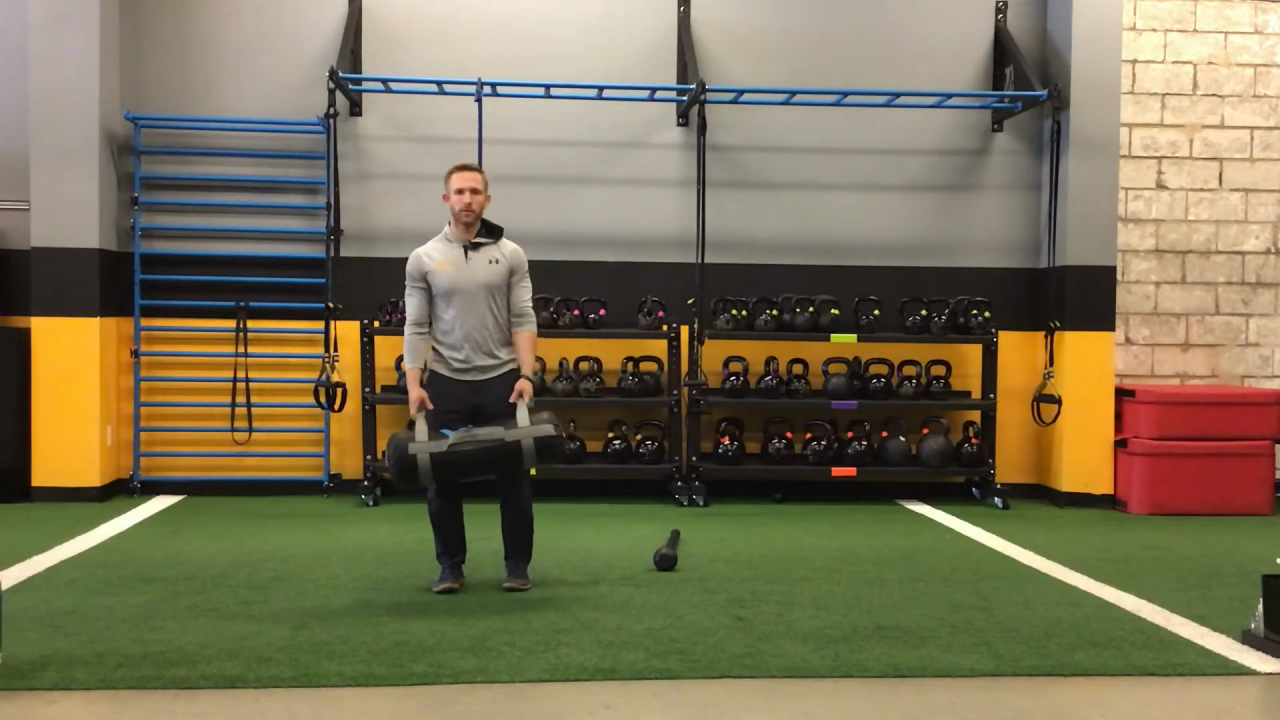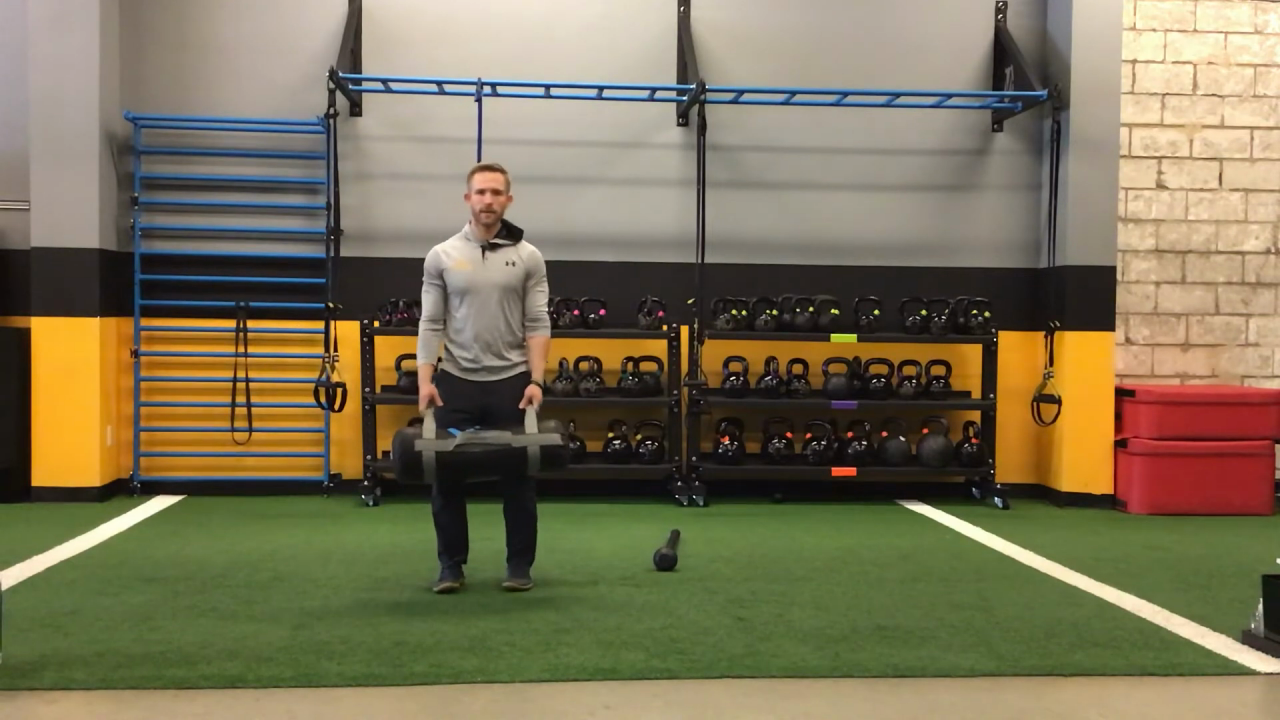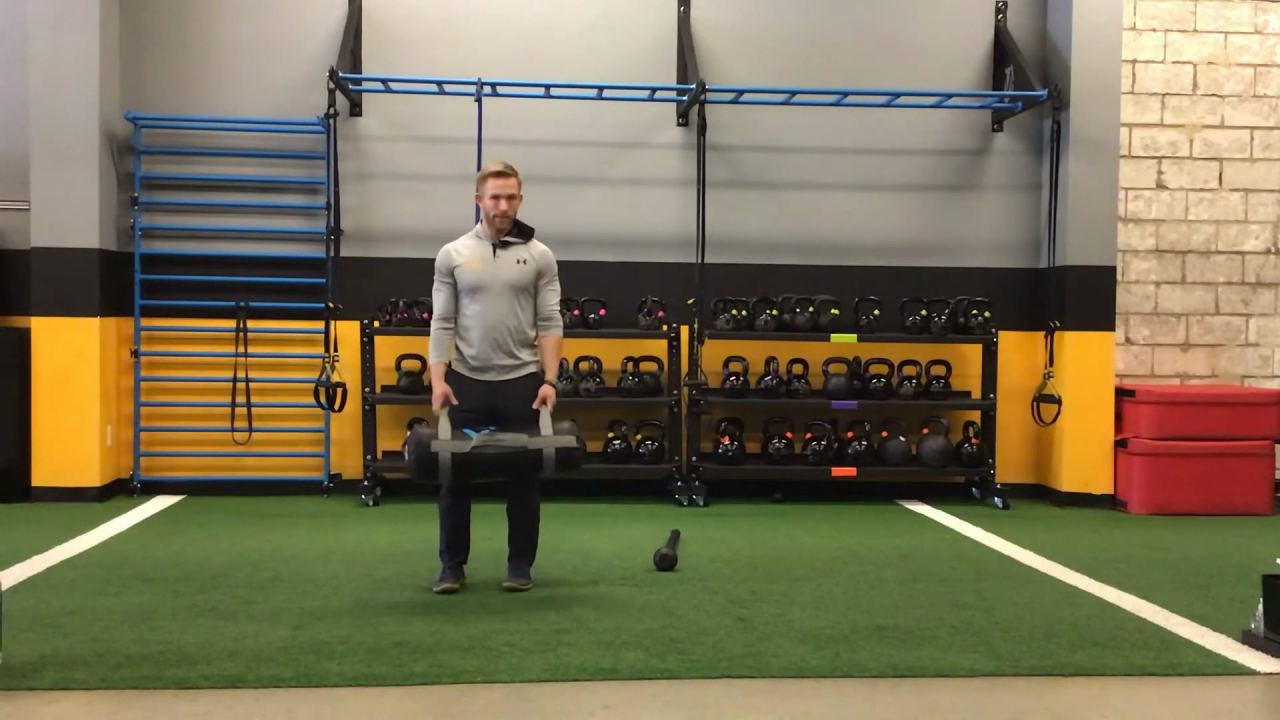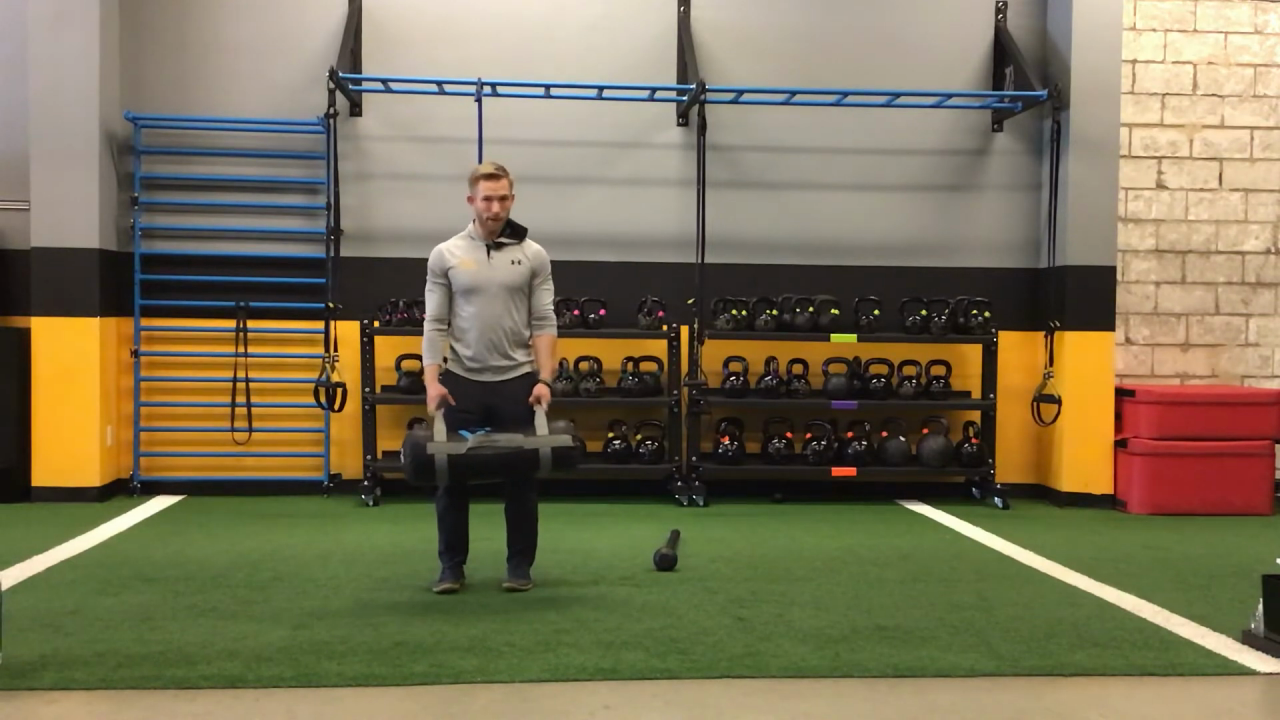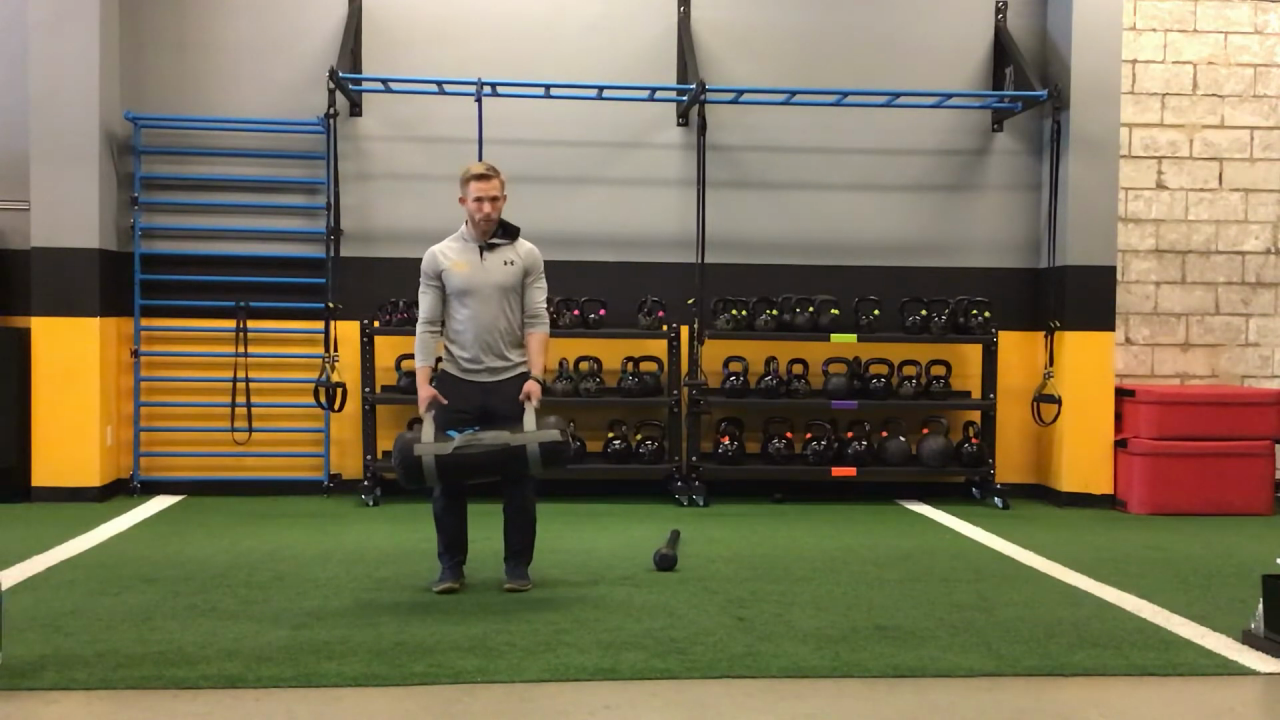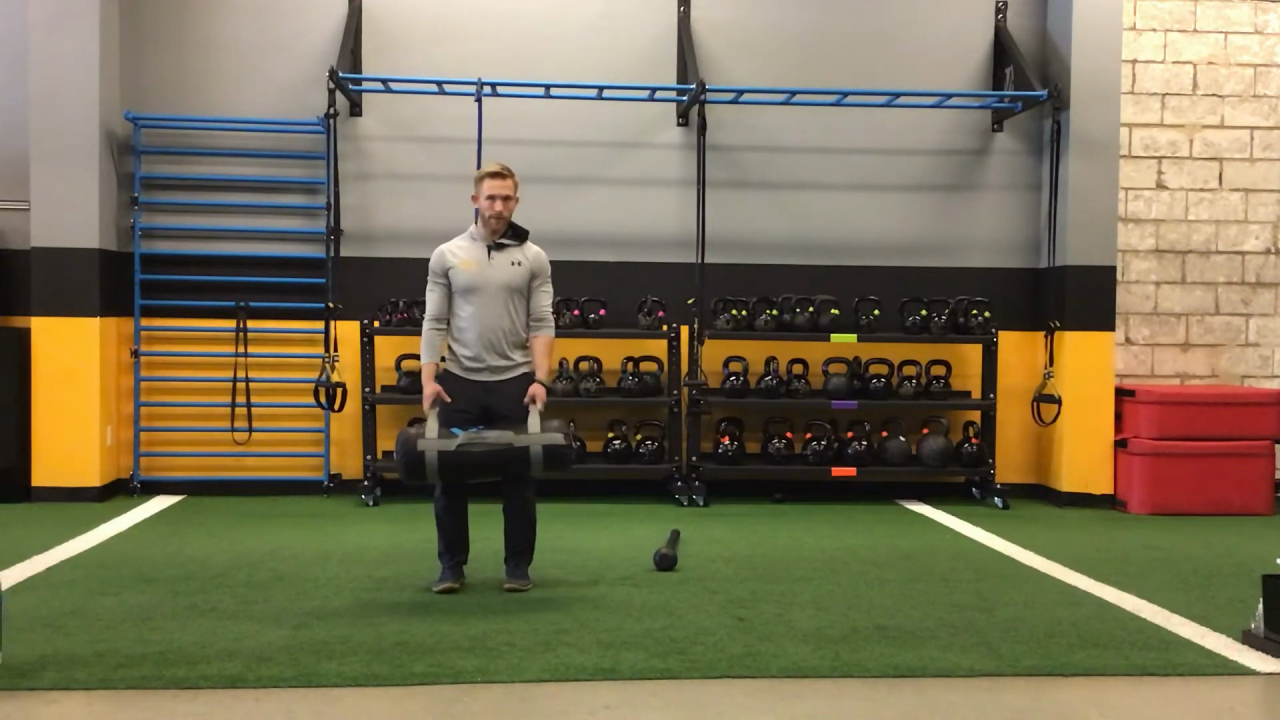
dt=0.5s
person 1, frame 1
left shoulder: (510, 255)
right shoulder: (423, 259)
left elbow: (523, 320)
right elbow: (416, 327)
left wrist: (526, 374)
right wrist: (414, 383)
left hip: (500, 381)
right hip: (446, 383)
left knee: (513, 477)
right knee: (443, 479)
left ankle: (517, 565)
right ankle: (451, 565)
person 1, frame 2
left shoulder: (528, 257)
right shoulder: (441, 256)
left elbow: (537, 325)
right elbow: (431, 324)
left wrist: (535, 380)
right wrist: (425, 380)
left hip: (510, 383)
right hip: (456, 382)
left knee: (518, 480)
right knee: (447, 478)
left ankle: (519, 565)
right ankle: (451, 565)
person 1, frame 3
left shoulder: (539, 256)
right shoulder: (452, 254)
left elbow: (549, 324)
right elbow: (442, 323)
left wrist: (549, 380)
right wrist: (438, 379)
left hip: (521, 383)
right hip: (466, 383)
left knee: (523, 479)
right knee: (455, 478)
left ankle: (520, 565)
right ankle: (452, 566)
person 1, frame 4
left shoulder: (533, 255)
right shoulder: (445, 255)
left elbow: (543, 323)
right elbow: (435, 324)
left wrist: (544, 379)
right wrist: (433, 380)
left hip: (516, 383)
right hip: (462, 383)
left knee: (521, 479)
right knee: (452, 479)
left ankle: (520, 565)
right ankle: (452, 566)
person 1, frame 5
left shoulder: (526, 255)
right shoulder: (438, 257)
left elbow: (537, 321)
right elbow: (428, 326)
left wrist: (535, 376)
right wrist: (423, 383)
left hip: (512, 384)
right hip: (457, 384)
left knee: (518, 480)
right knee: (449, 480)
left ankle: (518, 566)
right ankle: (451, 567)
person 1, frame 6
left shoulder: (534, 258)
right shoulder: (447, 255)
left elbow: (542, 325)
right elbow: (434, 323)
left wrist: (540, 379)
right wrist: (429, 379)
left hip: (514, 384)
right hip: (460, 383)
left knee: (518, 480)
right knee: (450, 478)
left ankle: (518, 566)
right ankle: (451, 566)
